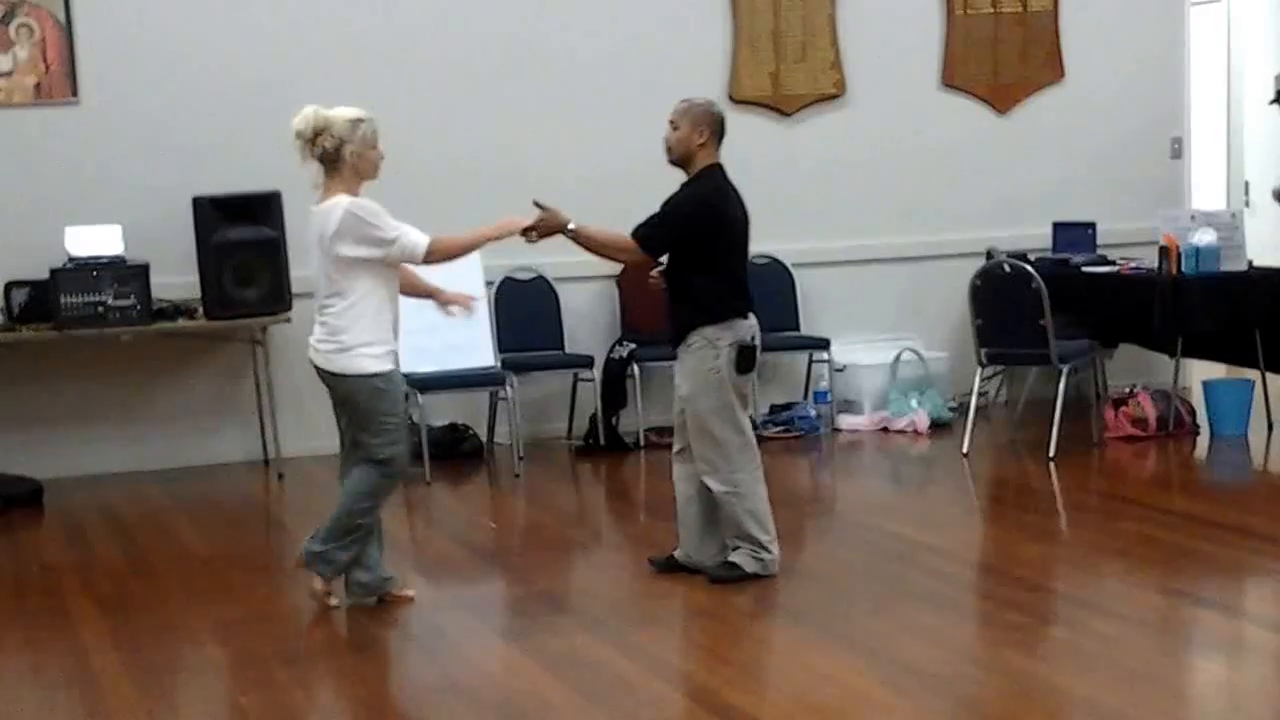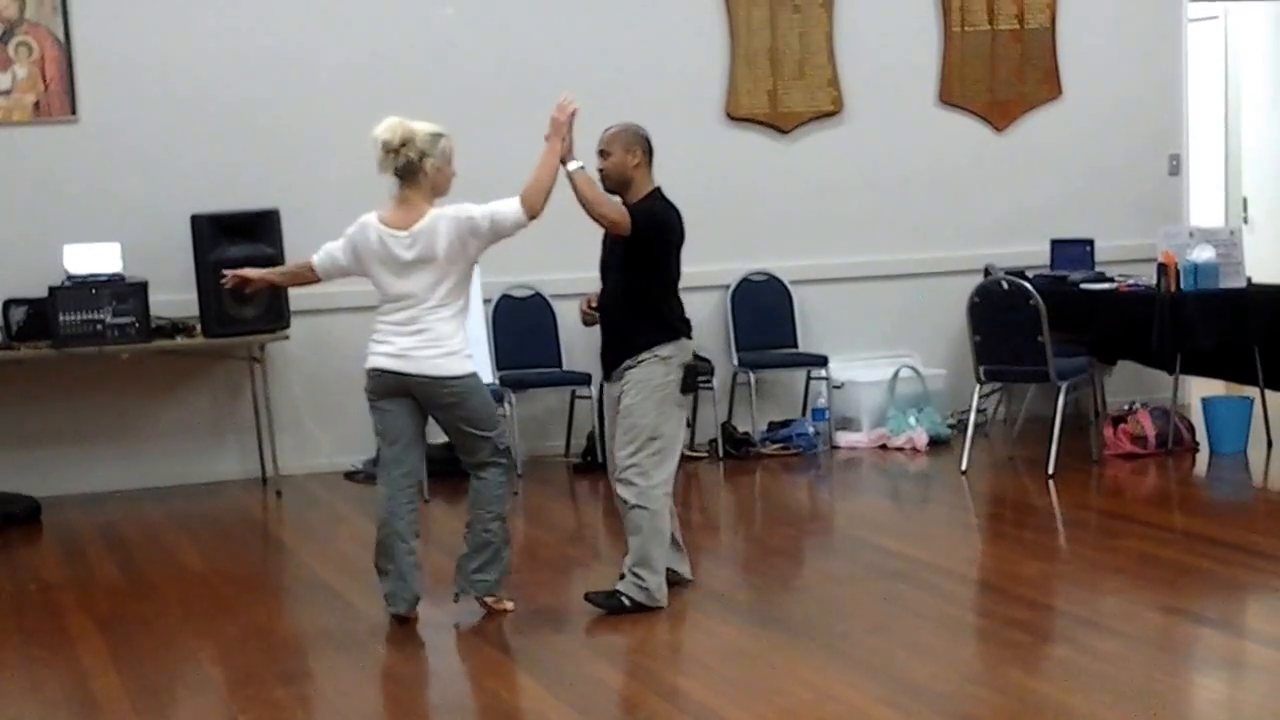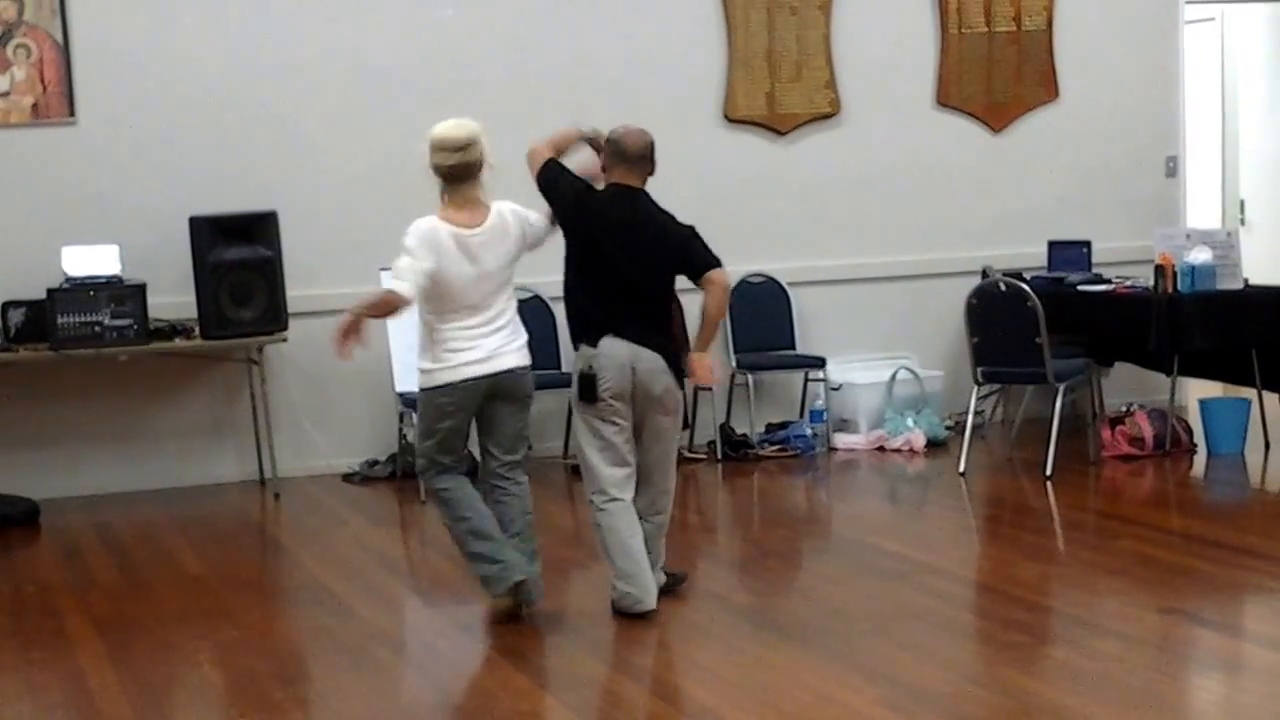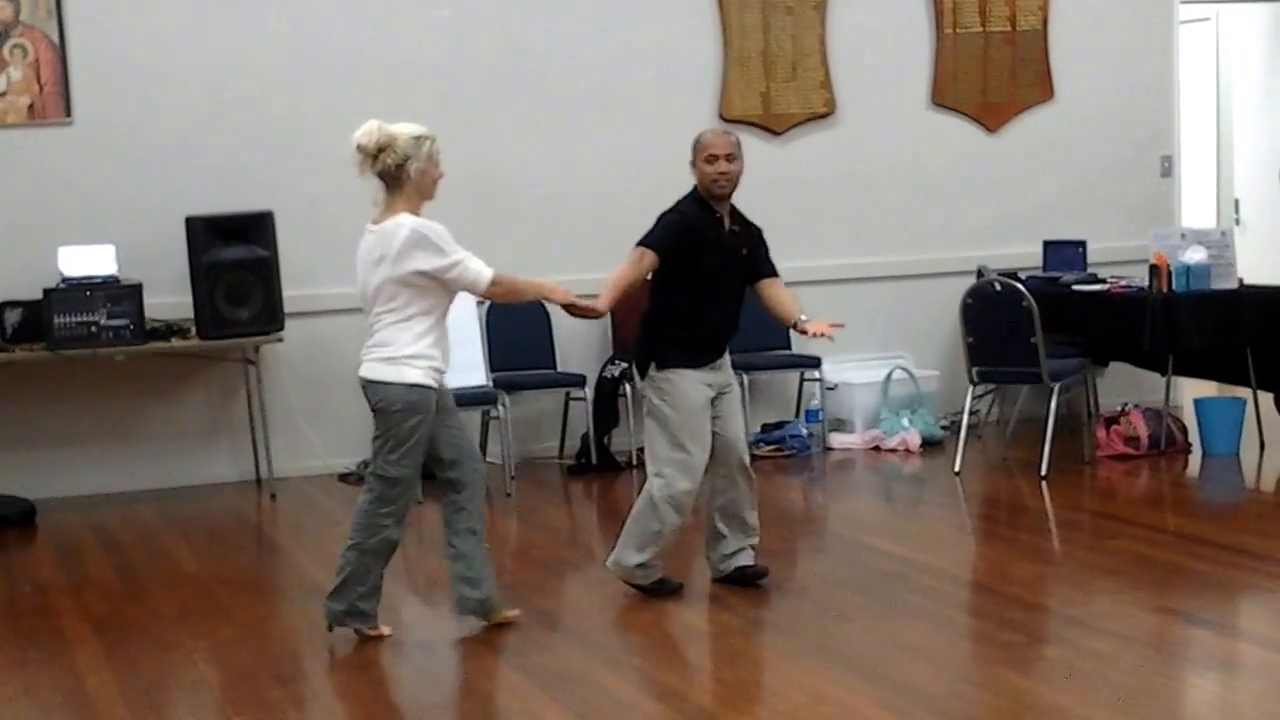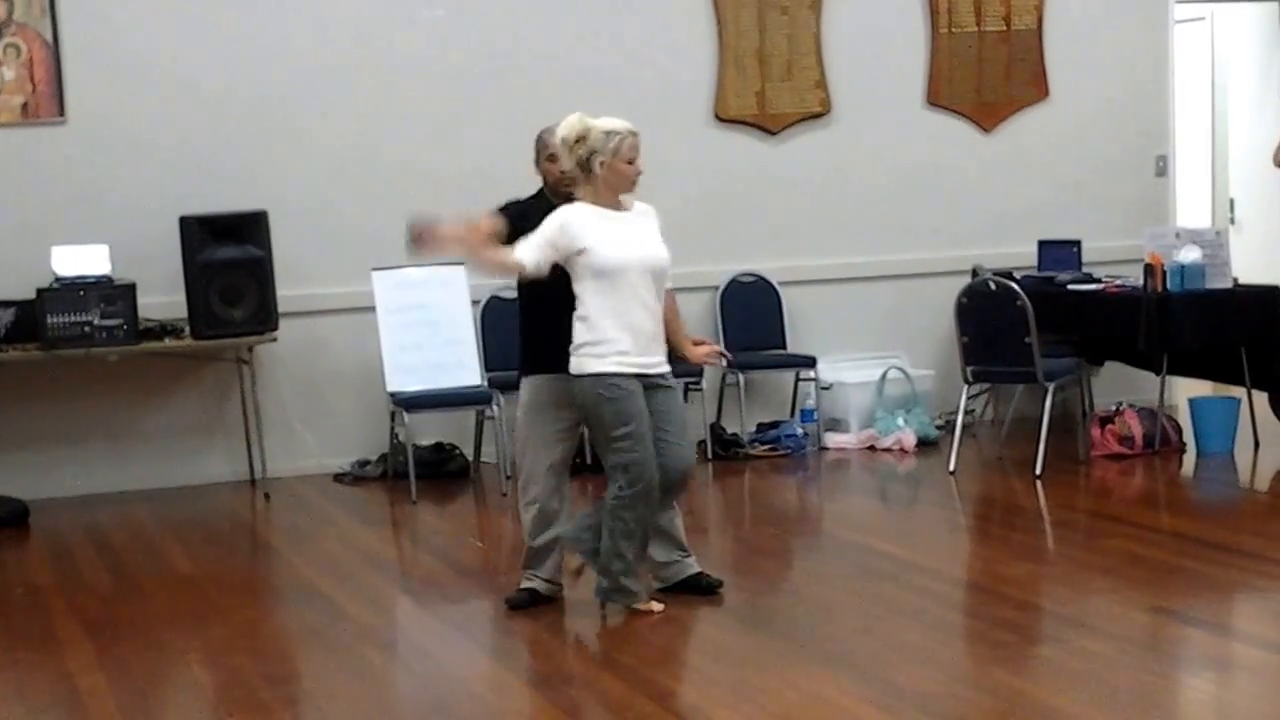
dt=1s
person 1, frame 1
left shoulder: (333, 210)
right shoulder: (354, 212)
left elbow: (391, 269)
right elbow: (429, 250)
left wrist: (438, 294)
right wrist: (497, 230)
left hip: (343, 357)
right hip: (359, 361)
left knee: (368, 460)
right knee: (384, 461)
left ankle: (365, 577)
right ankle: (323, 556)
person 1, frame 2
left shoulder: (368, 231)
right shoulder: (456, 224)
left elbow: (314, 268)
right elbow: (530, 206)
left wrist: (264, 276)
right wrist: (556, 141)
left hip: (387, 372)
right hip: (445, 372)
left knee: (397, 480)
right knee: (493, 461)
left ankle: (401, 595)
right ankle: (481, 580)
person 1, frame 3
left shoulder: (425, 233)
right shoulder: (509, 218)
left elbow: (395, 300)
right elbow: (547, 224)
left wrist: (356, 317)
left hip: (452, 375)
right hip: (513, 365)
left knee: (442, 472)
right knee: (508, 472)
left ankle: (502, 571)
right ankle: (519, 579)
person 1, frame 4
left shoulder: (377, 233)
right shoulder: (418, 233)
right elbow: (489, 285)
right wrist: (547, 290)
left hip: (415, 379)
right hip: (403, 383)
left knee: (464, 473)
right knee: (389, 495)
left ankle: (476, 594)
right ankle: (351, 607)
person 1, frame 5
left shoulder: (645, 216)
right shoulder: (570, 220)
right elbow: (517, 262)
left wrist: (683, 347)
right wrist: (461, 240)
left hip: (652, 367)
right hip: (603, 370)
left knee: (675, 468)
right knee: (634, 474)
left ankle: (599, 550)
right ankle: (620, 587)
person 2, frame 1
left shoulder: (700, 198)
right shoulder: (714, 192)
left elbow: (631, 248)
left wrist: (566, 226)
right wrist: (671, 272)
left hip: (715, 339)
right hip: (710, 336)
left knee: (722, 451)
right knee: (691, 450)
left ankle: (756, 551)
right ankle: (700, 549)
person 2, frame 2
left shoulder: (660, 216)
right shoulder: (624, 217)
left elbow: (611, 218)
left wrist: (570, 162)
right wrist: (598, 301)
left hip: (655, 360)
right hip: (620, 362)
left knee: (642, 475)
right knee: (629, 474)
left ankle: (644, 586)
right ankle: (669, 562)
person 2, frame 3
left shoulder: (582, 207)
right shoulder: (671, 229)
left elbow: (539, 155)
right elbow: (717, 284)
left wrist: (580, 135)
right wrist: (699, 351)
left hip: (599, 360)
right hip: (657, 360)
left knee: (611, 486)
right knee: (656, 482)
left ankle: (636, 592)
right ankle: (650, 576)
person 2, frame 4
left shoulder: (747, 231)
right shoulder: (682, 219)
left elbow: (768, 285)
right elbow: (642, 260)
left wrist: (801, 321)
right wrist: (605, 302)
left hip: (717, 362)
right hip: (673, 364)
left knee: (734, 462)
right knee: (679, 472)
left ankle: (733, 557)
right ankle: (635, 562)
person 2, frame 5
left shoulder: (613, 220)
right shoulder: (525, 217)
left elbow: (645, 286)
right elbow: (485, 229)
left wrist: (682, 336)
right wrist: (445, 233)
left hip: (612, 370)
right hip: (546, 375)
left knee: (645, 472)
right knee: (539, 483)
left ankle: (674, 566)
right ankle: (540, 577)
